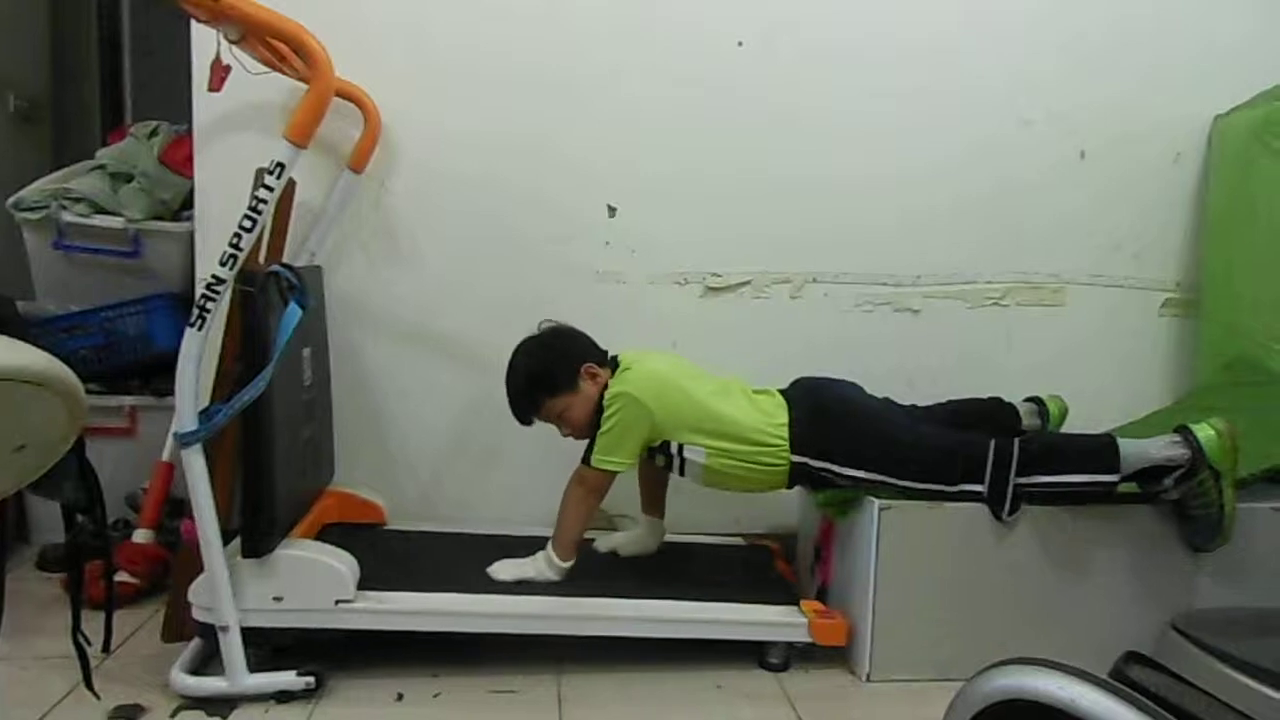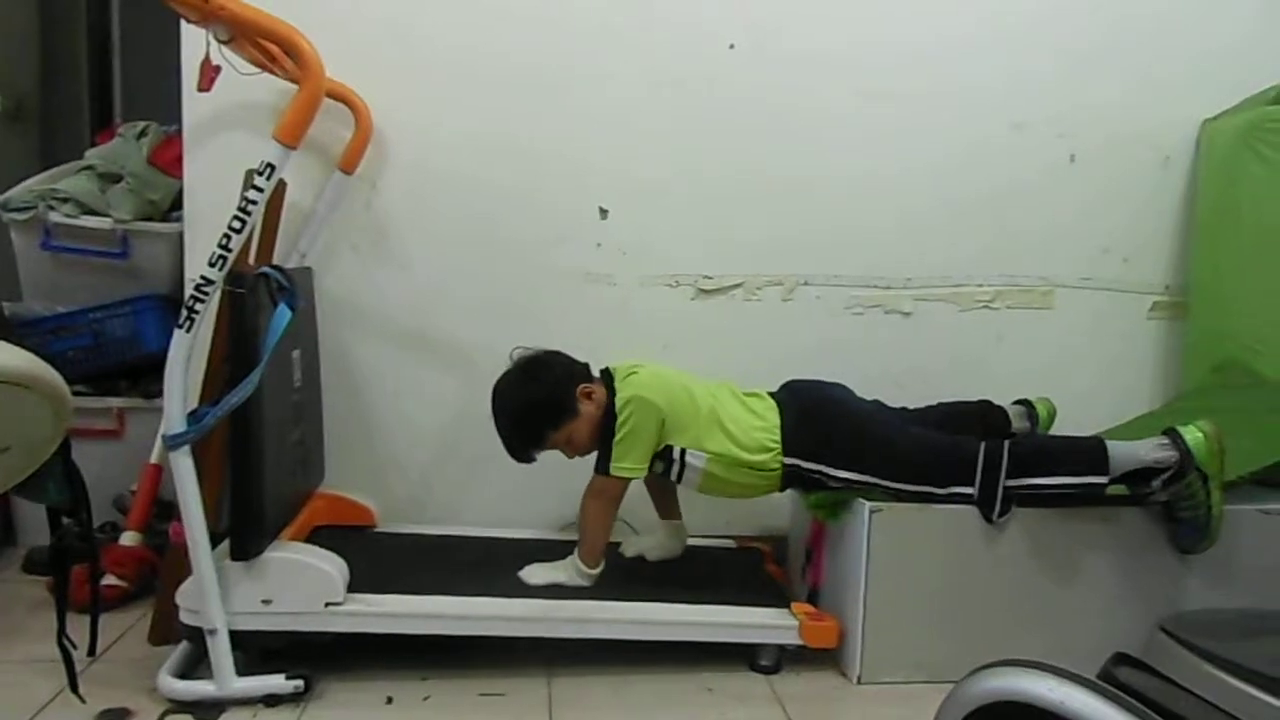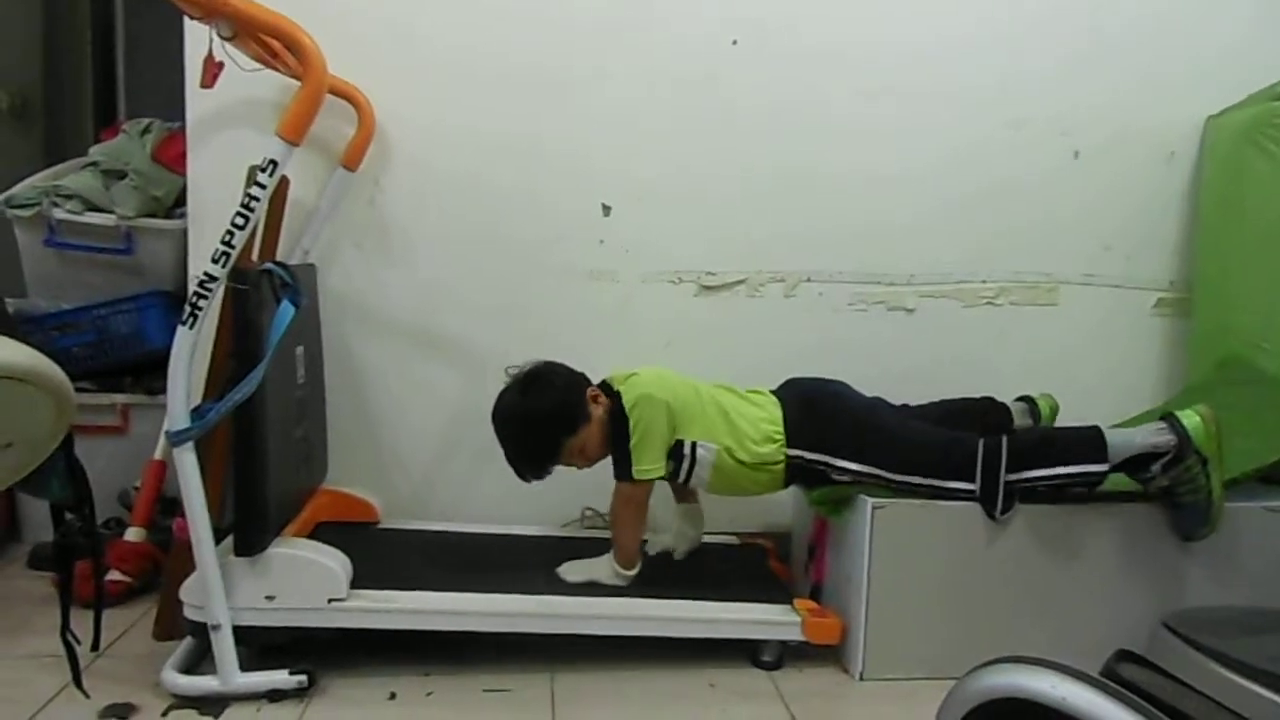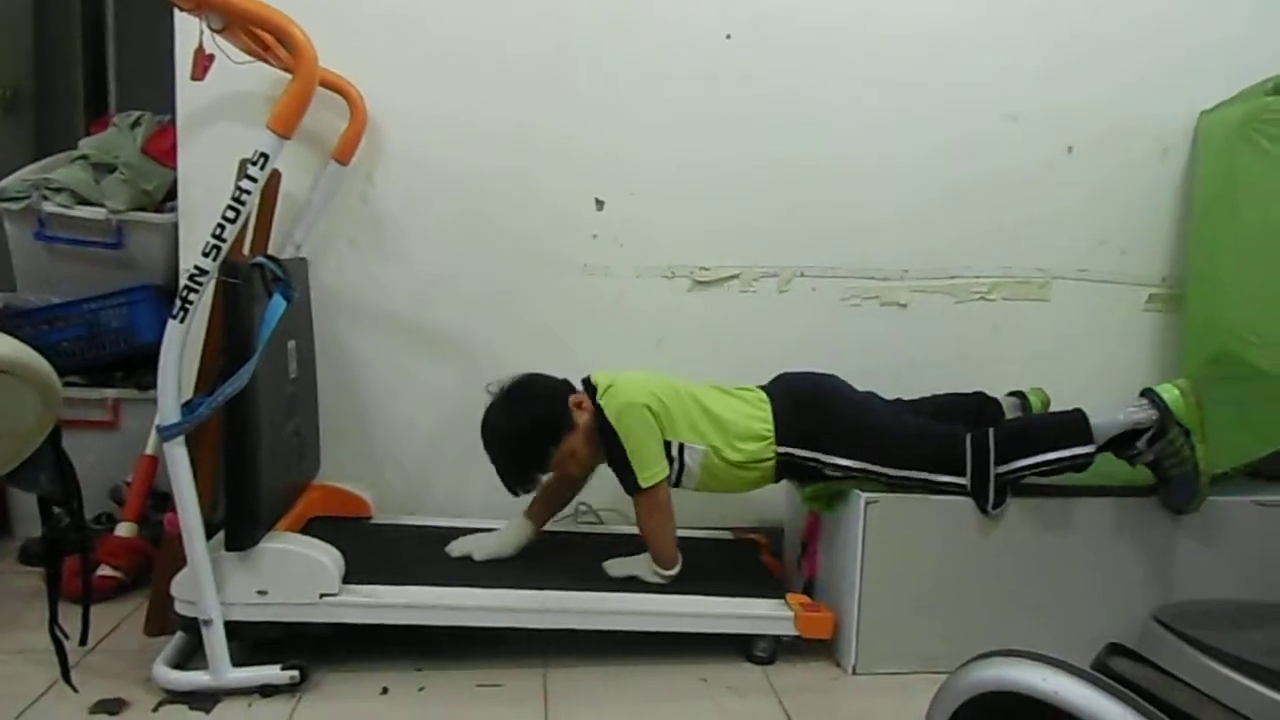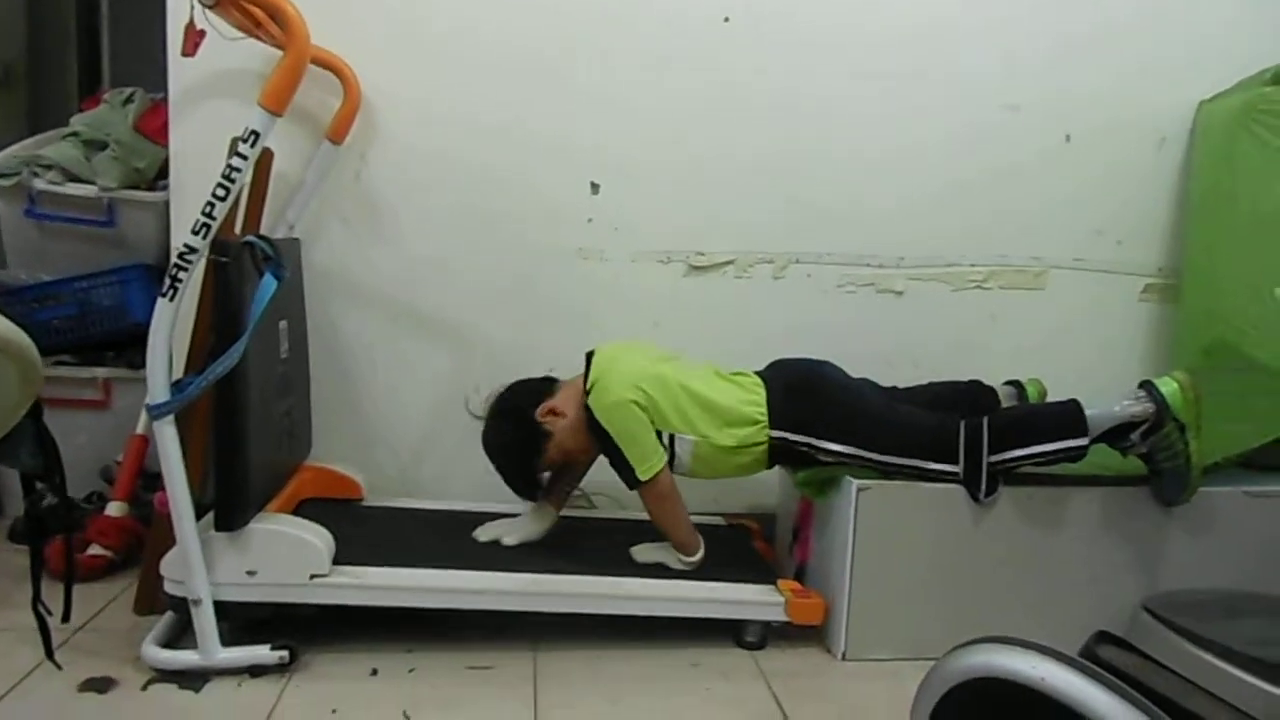
dt=0.5s
person 1, frame 1
left shoulder: (625, 394)
right shoulder: (637, 368)
left elbow: (588, 486)
right elbow: (656, 455)
left wrist: (553, 562)
right wrist: (648, 531)
left hip: (820, 439)
right hip: (810, 410)
left knee: (983, 470)
right knee: (926, 426)
left ankle: (1180, 456)
person 1, frame 2
left shoulder: (635, 397)
right shoulder: (623, 380)
left elbow: (604, 493)
right elbow: (658, 463)
left wrist: (580, 567)
right wrist: (669, 535)
left hip: (813, 440)
right hip: (801, 411)
left knee: (977, 472)
right knee: (917, 429)
left ankle: (1166, 458)
right ankle: (1016, 416)
person 1, frame 3
left shoulder: (636, 400)
right shoulder: (621, 395)
left elbow: (631, 500)
right elbow: (674, 463)
left wrist: (617, 566)
right wrist: (689, 522)
left hip: (816, 434)
right hip: (801, 412)
left knee: (978, 467)
right knee: (918, 426)
left ankle: (1165, 442)
right ankle: (1019, 413)
person 1, frame 4
left shoulder: (624, 408)
right shoulder: (595, 409)
left elbow: (653, 503)
right elbow: (564, 488)
left wrist: (659, 564)
right wrist: (514, 533)
left hip: (808, 430)
right hip: (792, 405)
left knee: (970, 463)
right knee: (912, 421)
left ankle: (1143, 421)
right ankle: (1010, 408)
person 1, frame 5
left shoulder: (611, 403)
right shoulder: (601, 366)
left elbow: (658, 488)
right elbow: (577, 459)
left wrist: (687, 553)
right wrist: (537, 516)
left hip: (798, 418)
right hip: (787, 390)
left knee: (964, 448)
right knee: (906, 406)
left ankle: (1141, 412)
